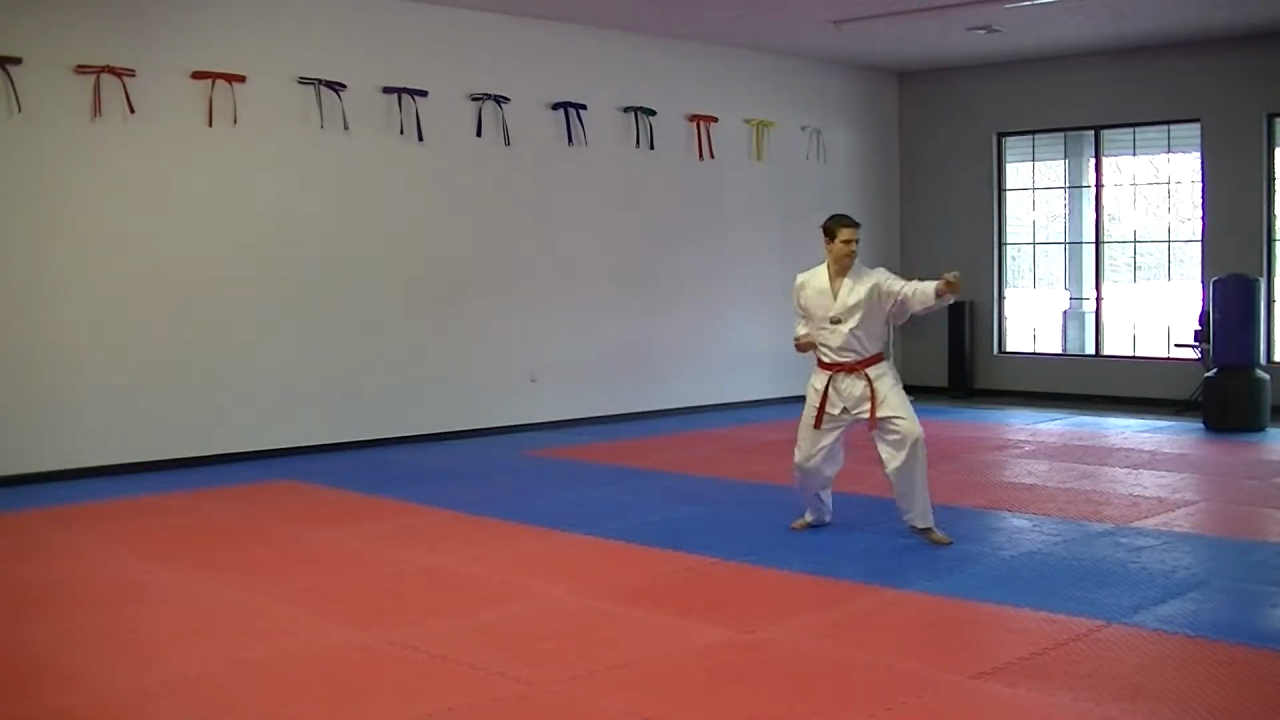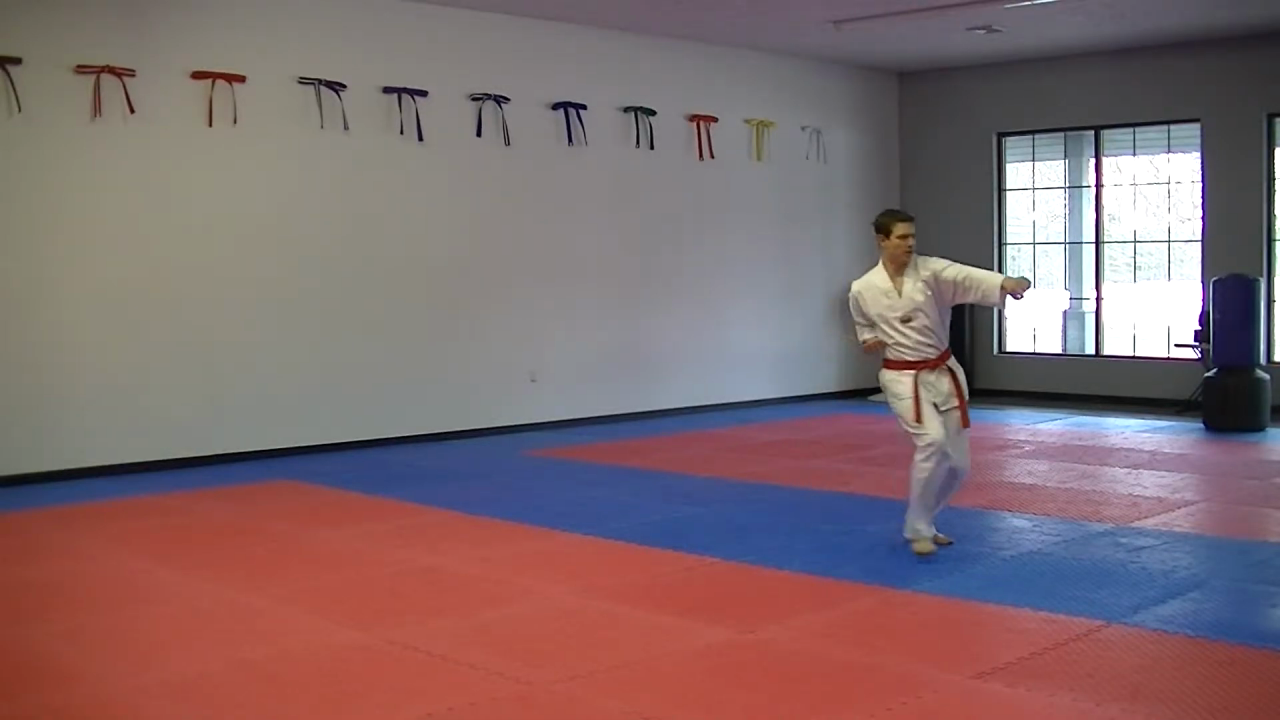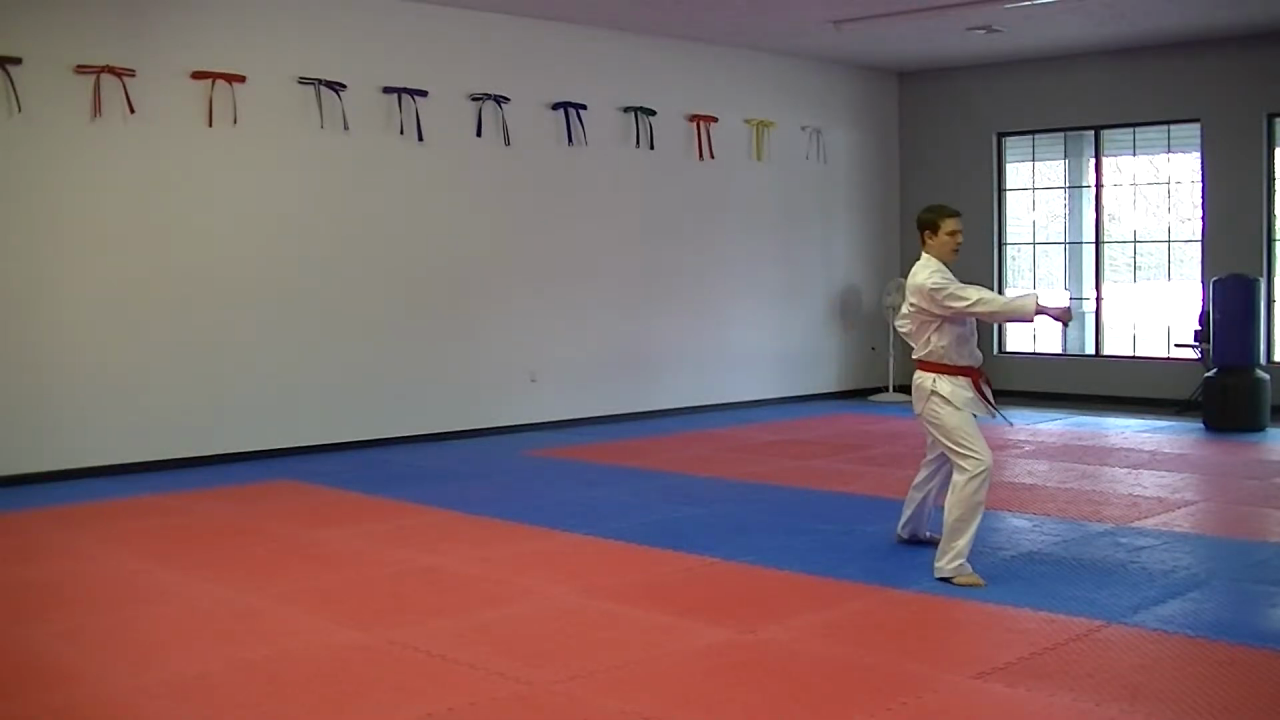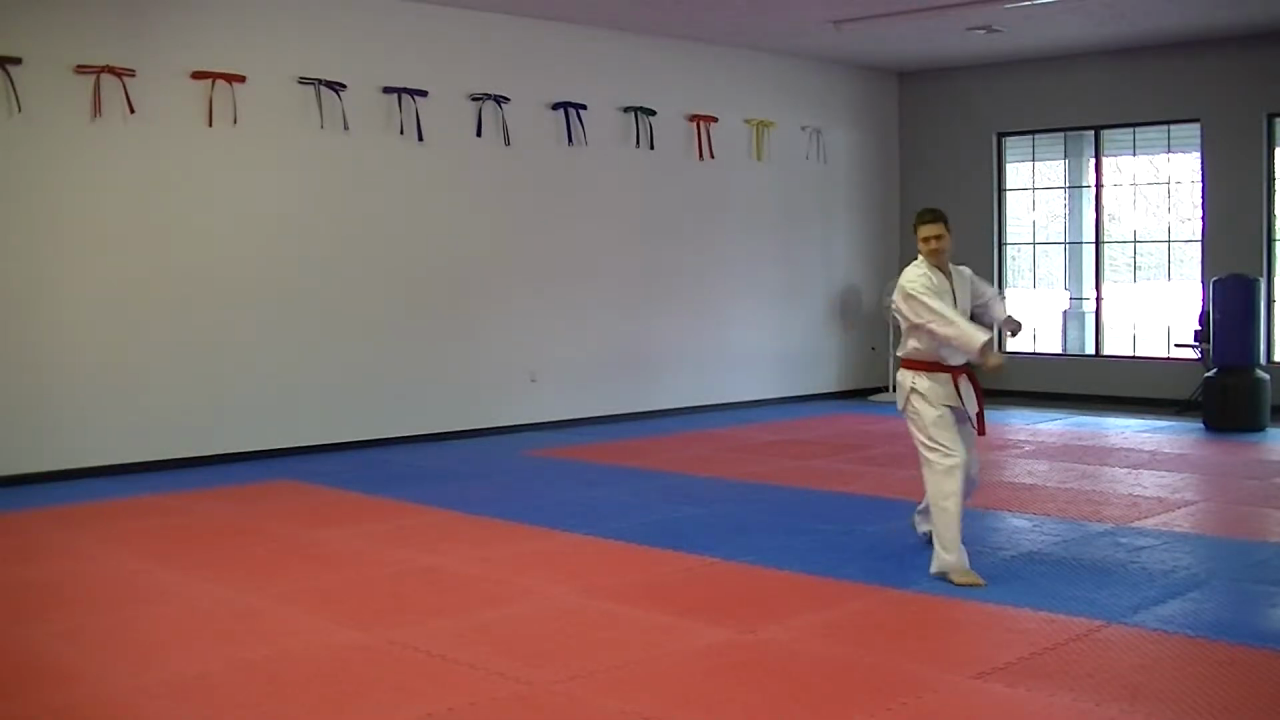
dt=0.4s
person 1, frame 1
left shoulder: (874, 280)
right shoulder: (805, 283)
left elbow: (910, 294)
left wrist: (941, 288)
right wrist: (803, 337)
left hip: (873, 377)
right hip: (828, 382)
left knee: (909, 436)
right knee: (809, 457)
left ankle: (921, 520)
right ankle: (817, 513)
person 1, frame 2
left shoulder: (931, 270)
right shoulder: (862, 289)
left elbow: (968, 278)
left wrist: (1005, 282)
right wrist: (871, 341)
left hip: (944, 374)
right hip: (904, 379)
left knee: (955, 462)
right knee: (931, 444)
left ankle: (921, 523)
right ankle: (917, 530)
person 1, frame 3
left shoulder: (938, 274)
right shoulder: (928, 280)
left elbow: (905, 323)
right elbow: (981, 303)
left wrist: (932, 344)
right wrist: (1043, 307)
left hip: (952, 384)
right hip: (941, 387)
left knee: (940, 461)
right knee: (976, 463)
left ankle: (910, 528)
right ankle: (951, 563)
person 1, frame 4
left shoulder: (963, 276)
right shoulder: (914, 281)
left elbow: (990, 300)
right elbow: (943, 322)
left wrist: (1006, 318)
right wrist: (982, 349)
left hip: (956, 382)
right hip: (923, 383)
left knee: (966, 469)
right knee: (948, 461)
left ankle: (930, 522)
right ankle: (950, 560)
